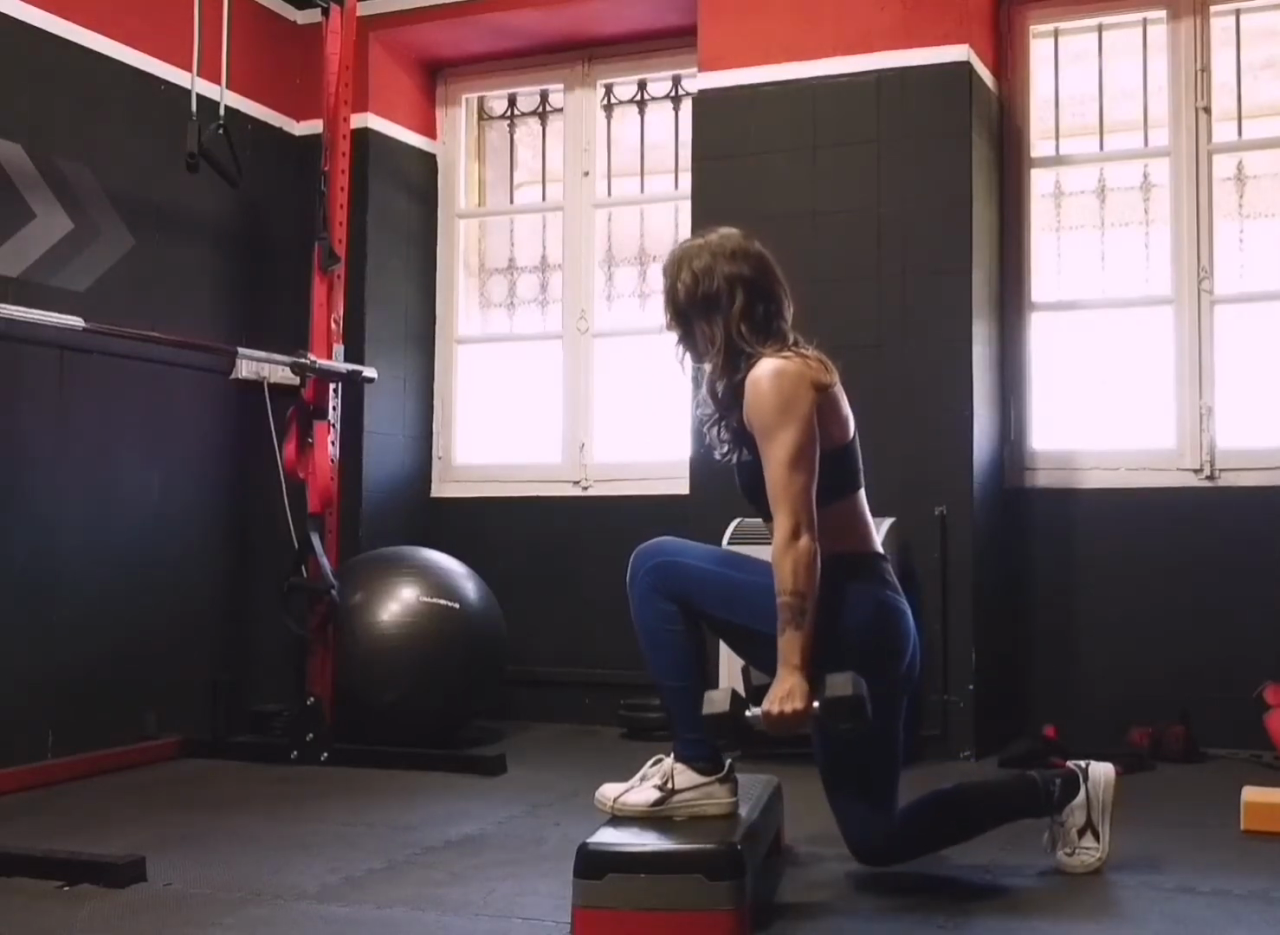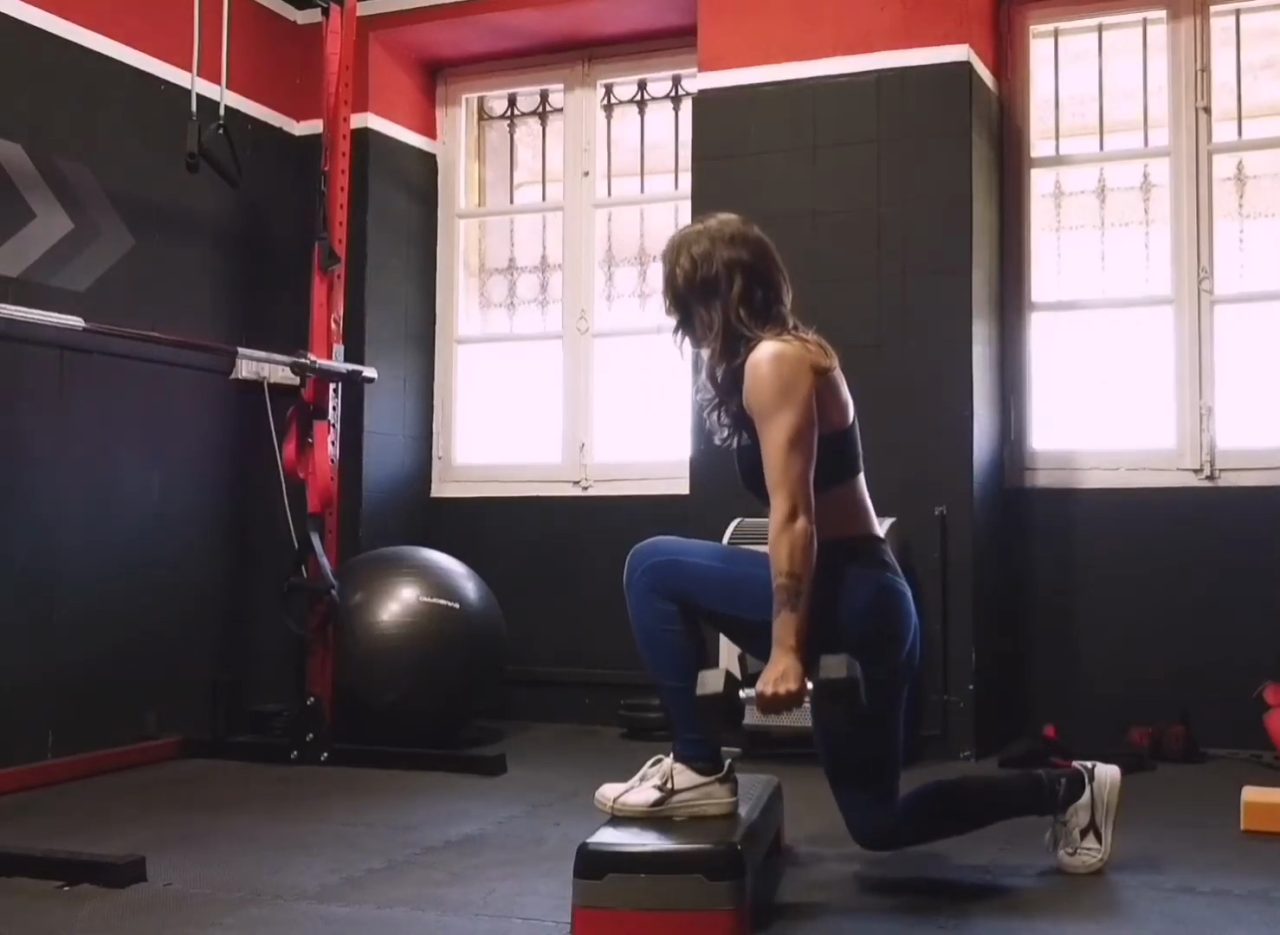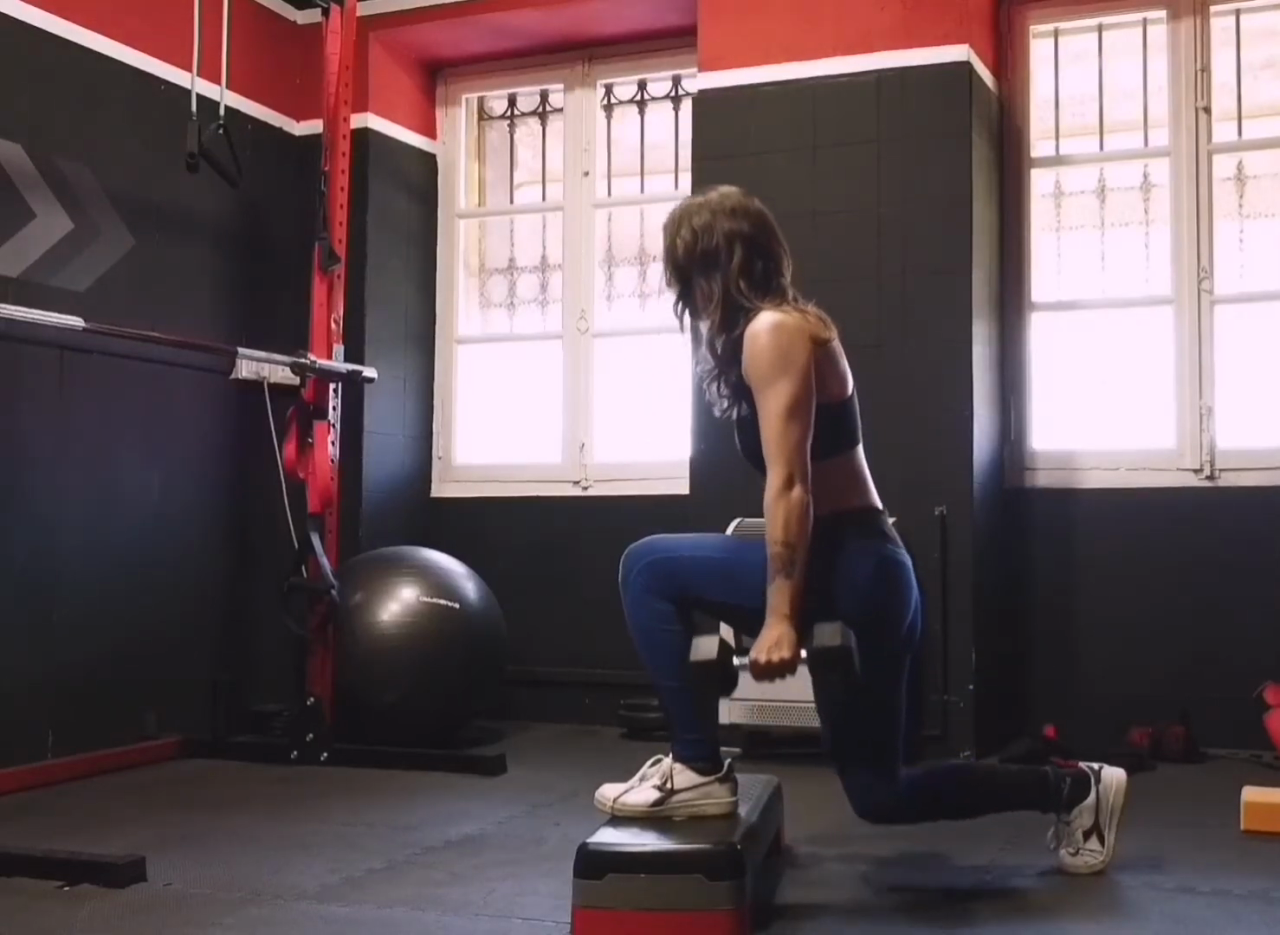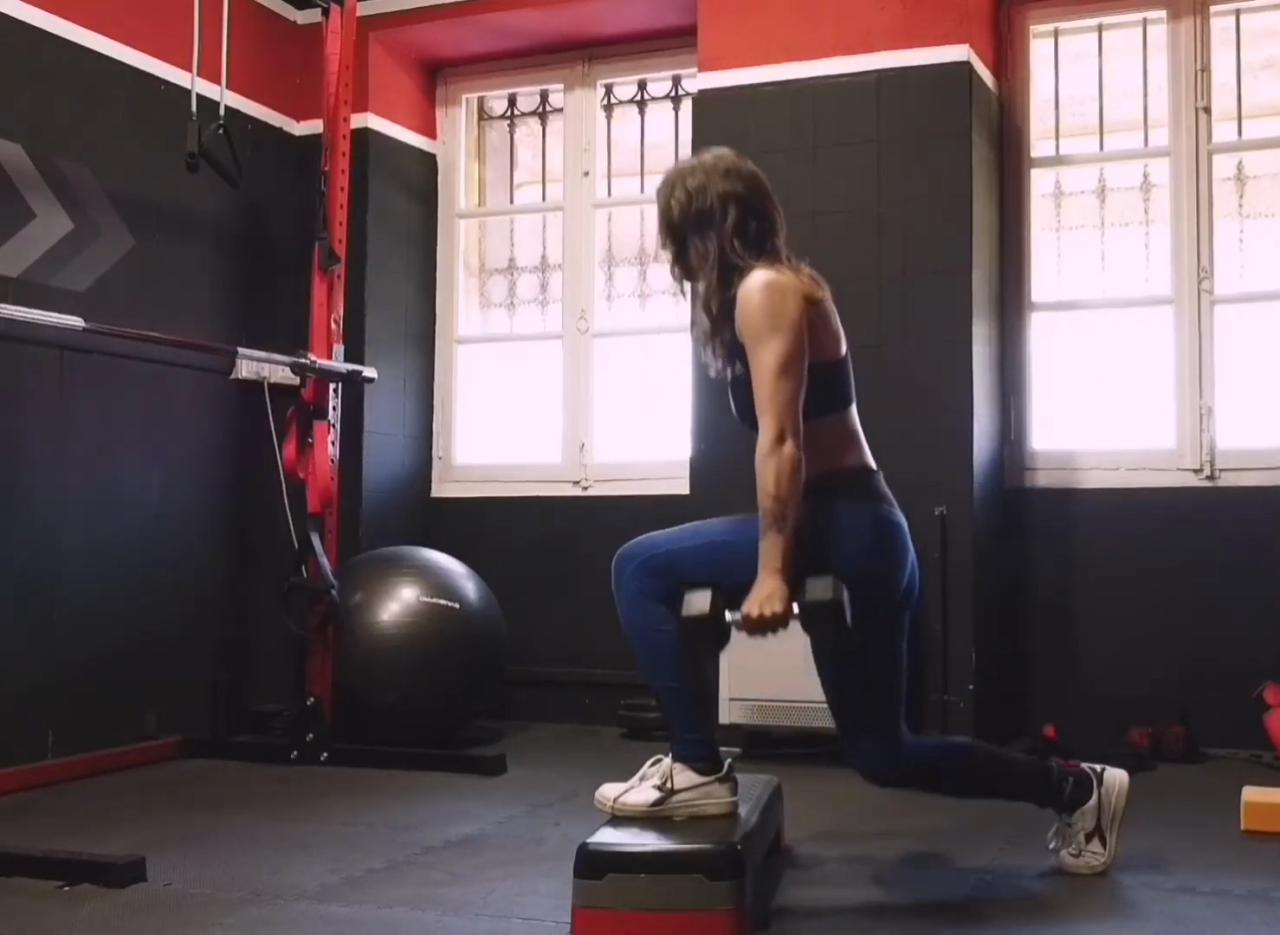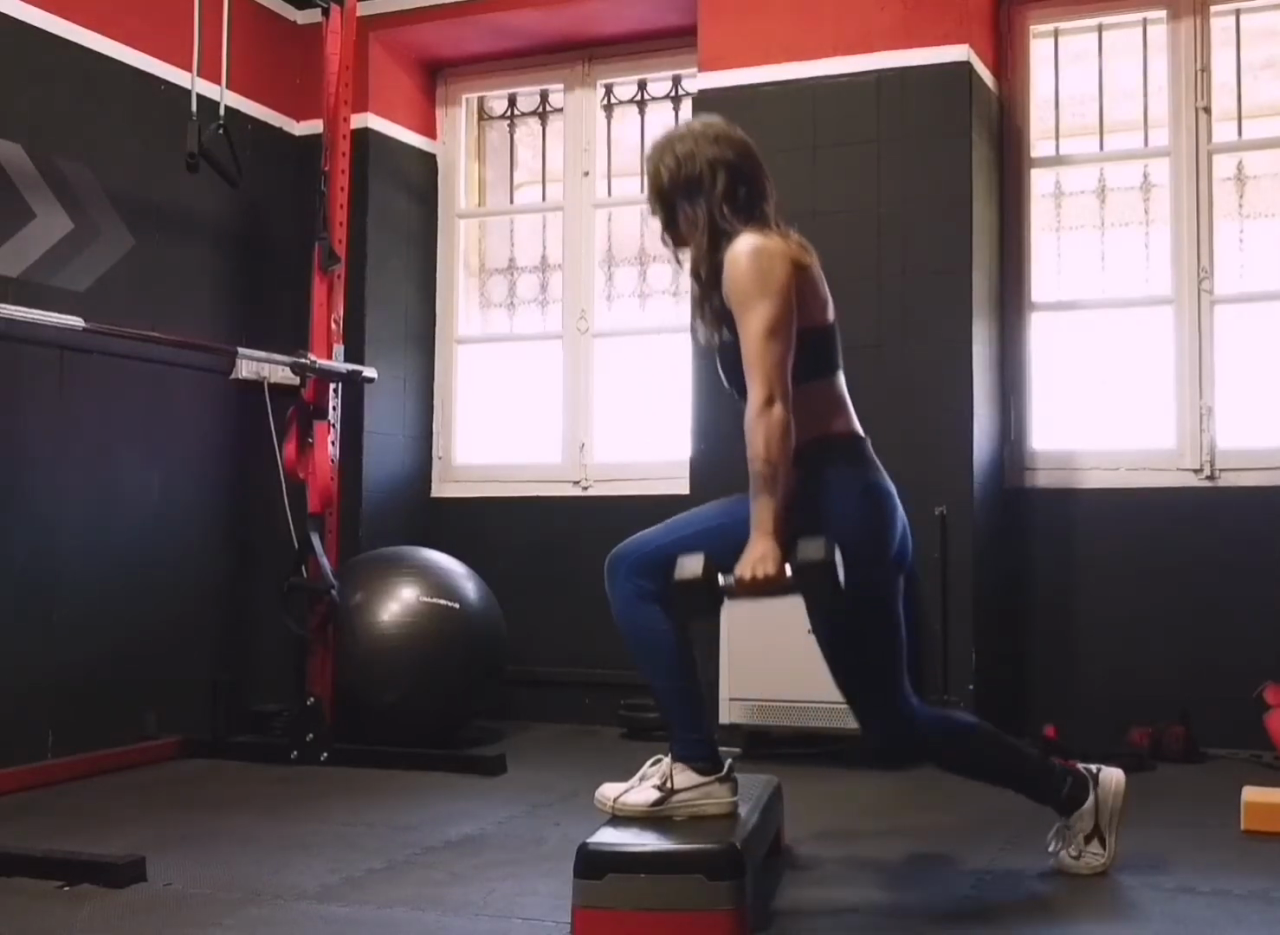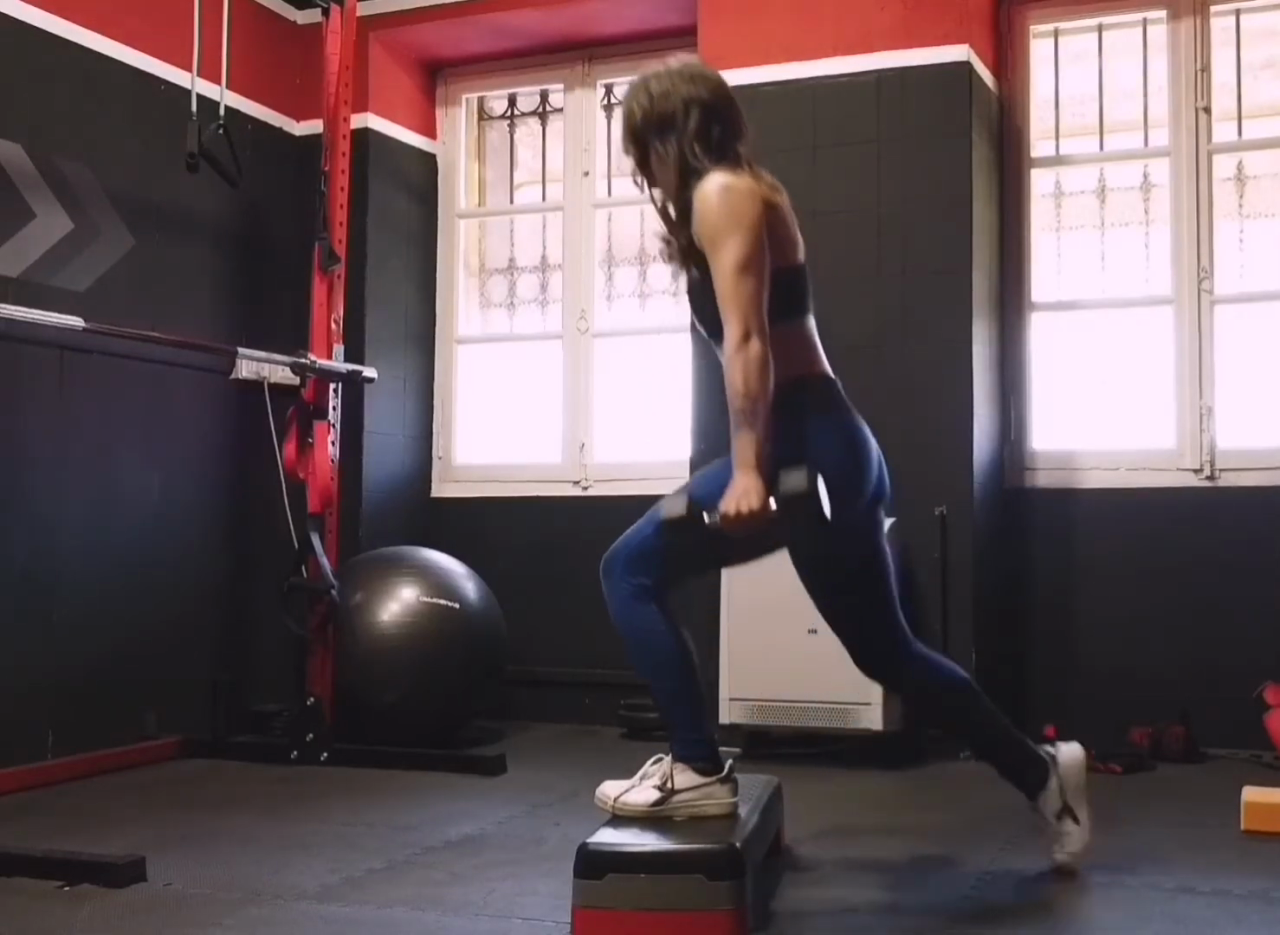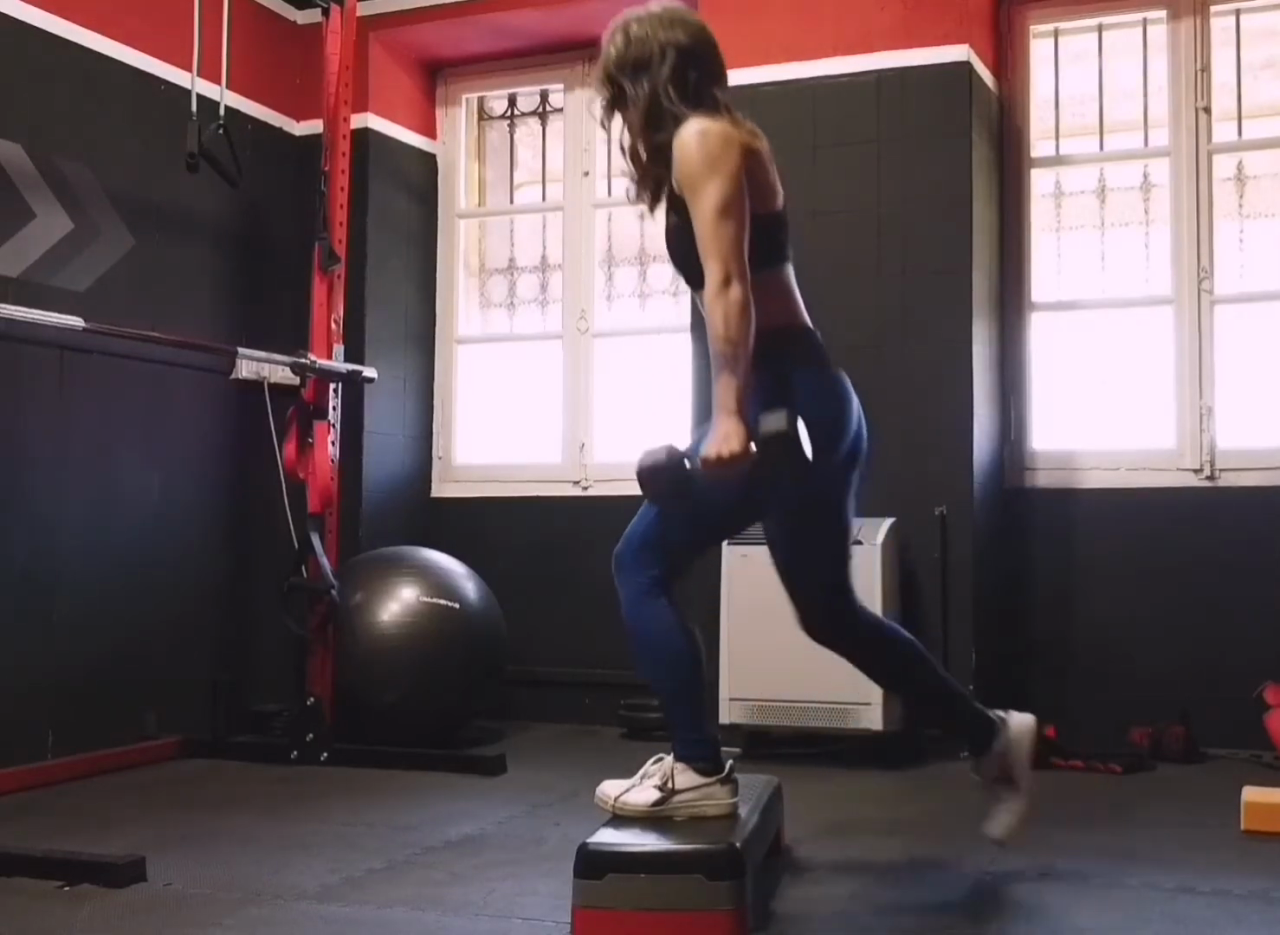
dt=0.1s
person 1, frame 1
left shoulder: (774, 377)
right shoulder: (785, 369)
left elbow: (797, 537)
left wrist: (789, 669)
left hip: (848, 613)
right hip: (858, 610)
left knee: (657, 568)
right knee: (876, 836)
left ankle: (698, 772)
right ankle: (1066, 788)
person 1, frame 2
left shoulder: (773, 361)
right shoulder: (787, 353)
left elbow: (793, 519)
left wrist: (784, 651)
right wrist: (791, 637)
left hip: (849, 599)
right hip: (859, 595)
left knee: (655, 569)
right knee: (880, 822)
left ankle: (697, 771)
right ankle: (1070, 787)
person 1, frame 3
left shoulder: (772, 330)
right shoulder: (785, 324)
left elbow: (790, 488)
left wrist: (779, 618)
left hip: (848, 570)
right hip: (861, 567)
left knee: (650, 571)
right knee: (880, 793)
left ankle: (698, 774)
right ankle: (1075, 789)
person 1, frame 4
left shoulder: (764, 289)
right shoulder: (780, 285)
left elbow: (782, 444)
left wrist: (771, 573)
right wrist: (778, 556)
left hip: (843, 533)
right hip: (856, 530)
left knee: (643, 570)
right knee: (884, 752)
left ankle: (698, 772)
right ankle: (1076, 788)
person 1, frame 5
left shoulder: (751, 253)
right shoulder: (768, 250)
left elbow: (770, 407)
left wrist: (764, 534)
right wrist: (767, 519)
left hip: (828, 498)
right hip: (854, 497)
left knee: (635, 573)
right knee: (890, 711)
left ankle: (699, 775)
right ankle: (1074, 793)
person 1, frame 6
left shoulder: (720, 194)
right shoulder: (743, 193)
left elbow: (746, 345)
left wrist: (747, 471)
right wrist: (754, 461)
left hip: (805, 446)
right hip: (827, 444)
left knee: (632, 572)
right knee: (888, 652)
left ankle: (697, 773)
right ankle: (1042, 770)
person 1, frame 7
left shoulder: (701, 138)
right shoulder: (718, 141)
left elbow: (729, 290)
left wrist: (726, 420)
right wrist: (732, 414)
left hip: (779, 400)
right hip: (813, 400)
left knee: (642, 565)
right knee: (829, 611)
left ankle: (696, 773)
right ankle: (990, 736)
